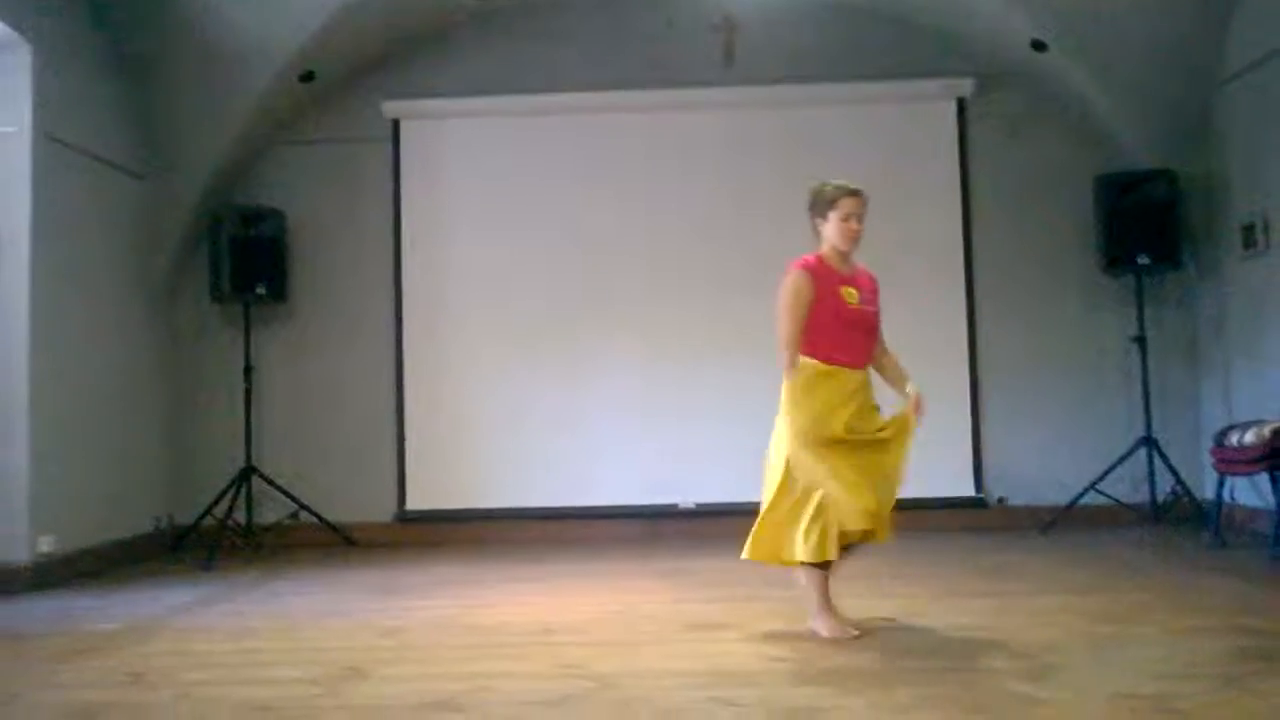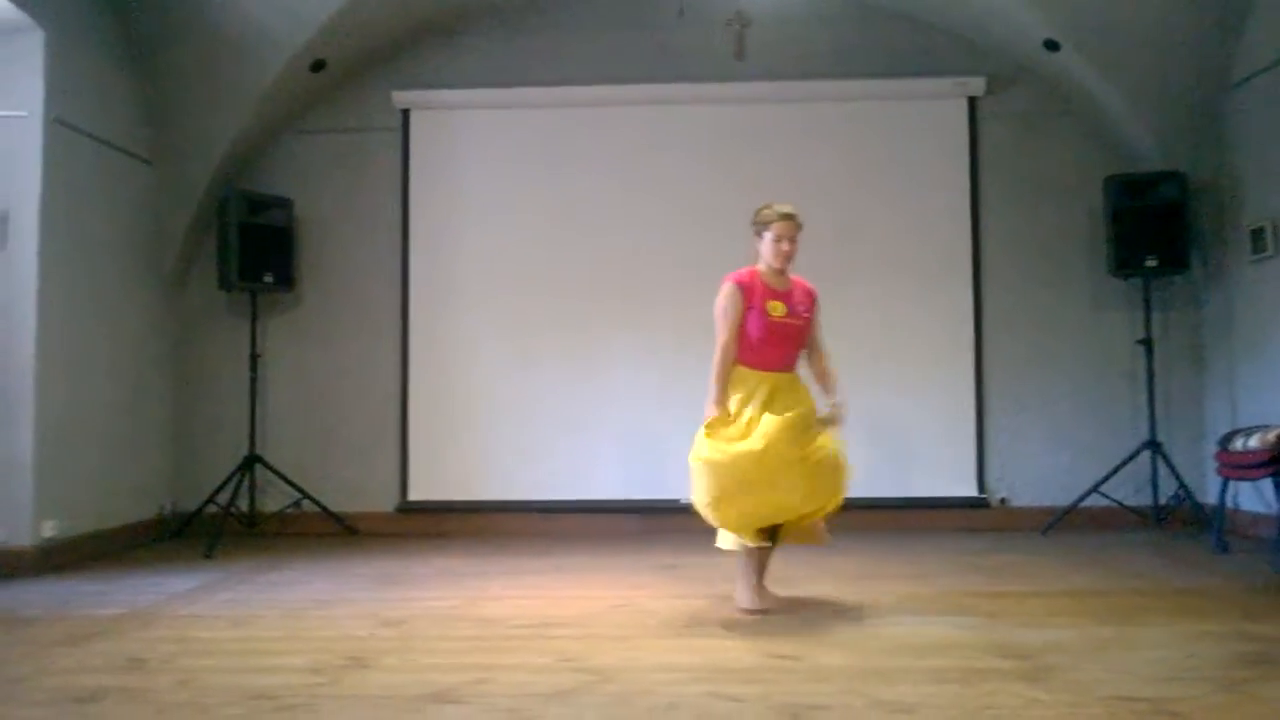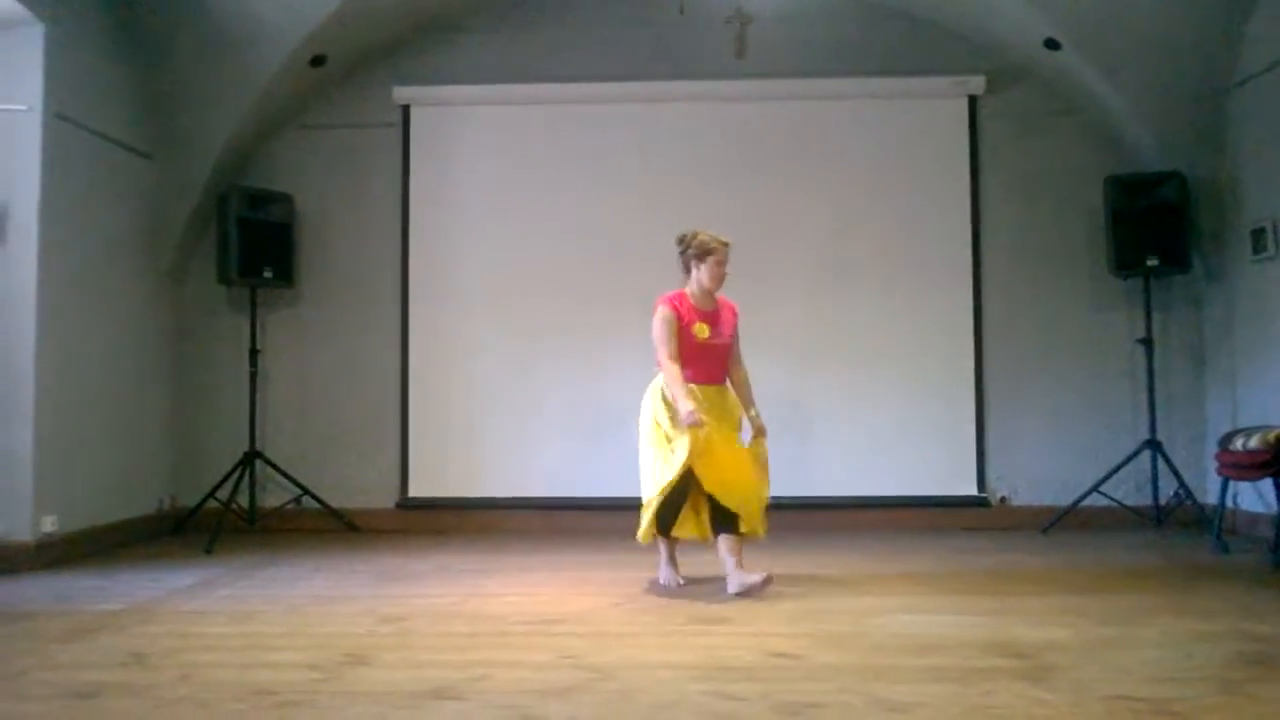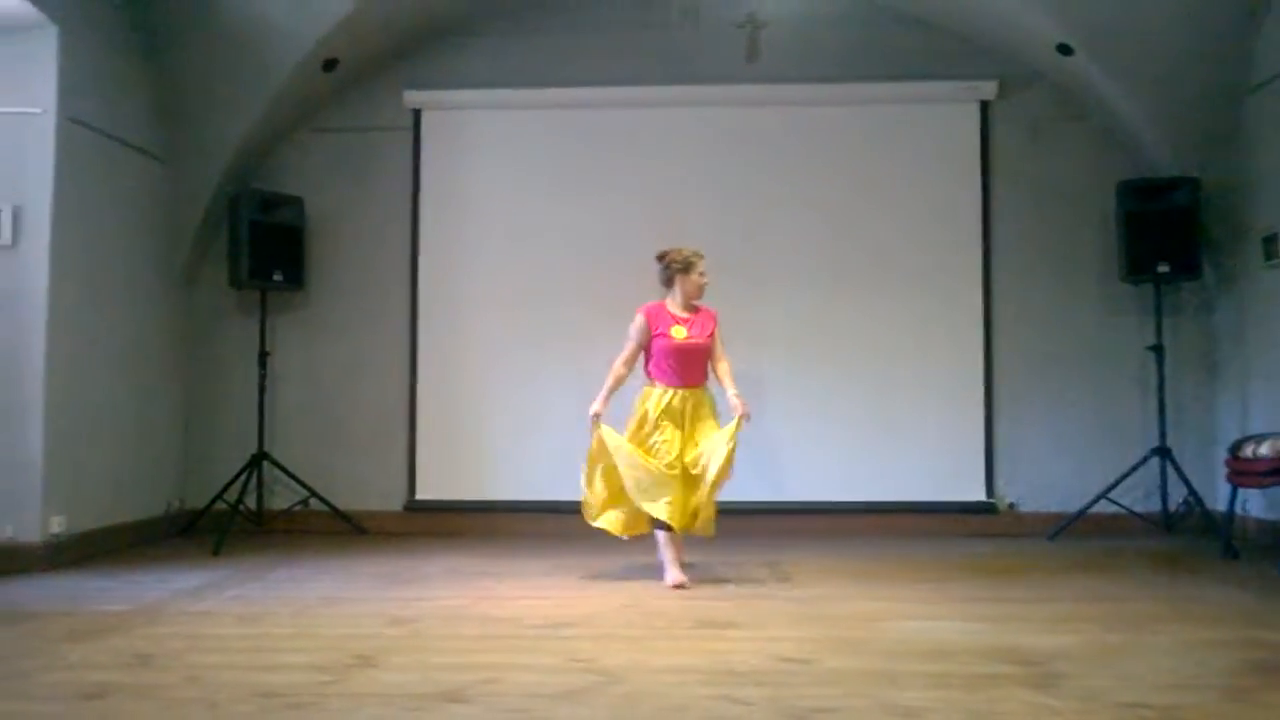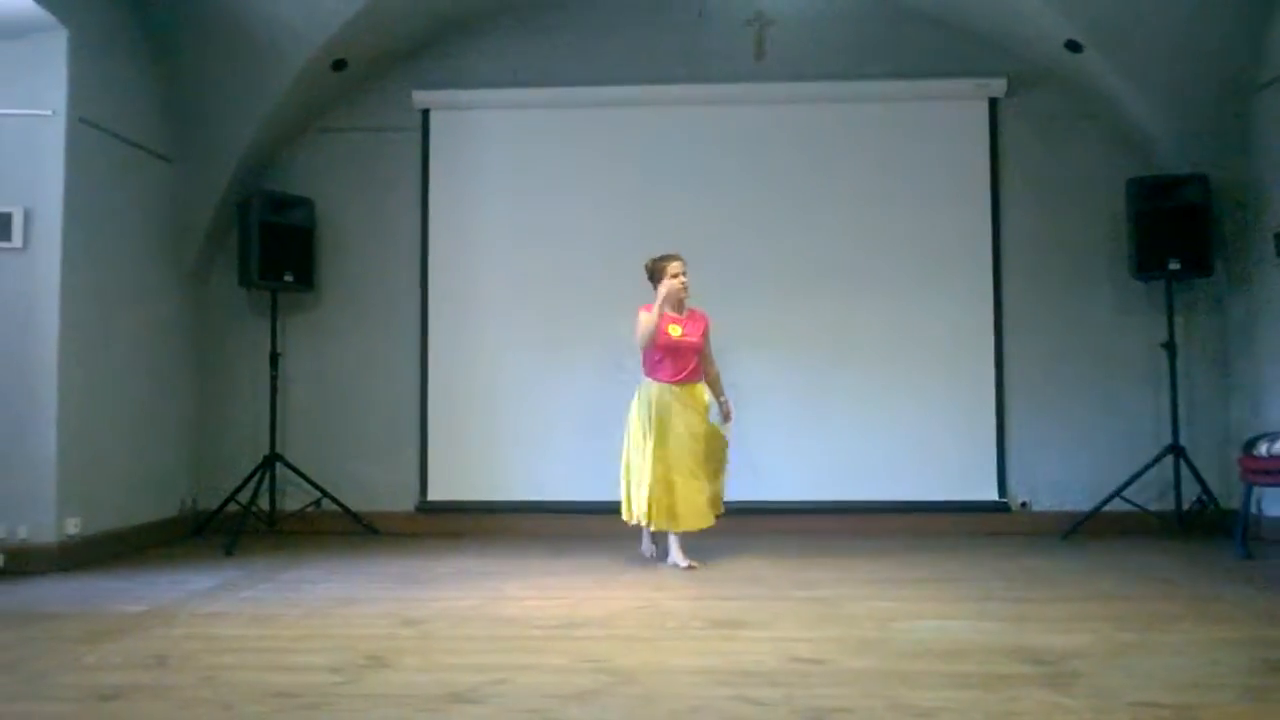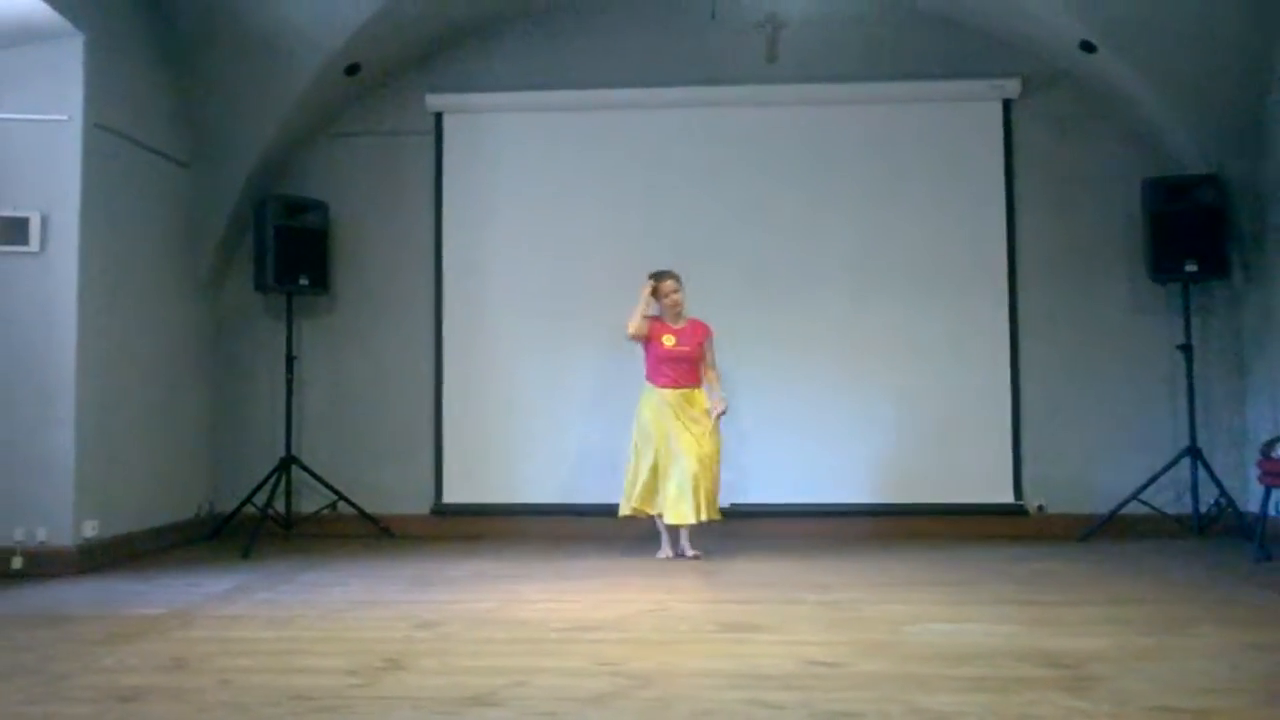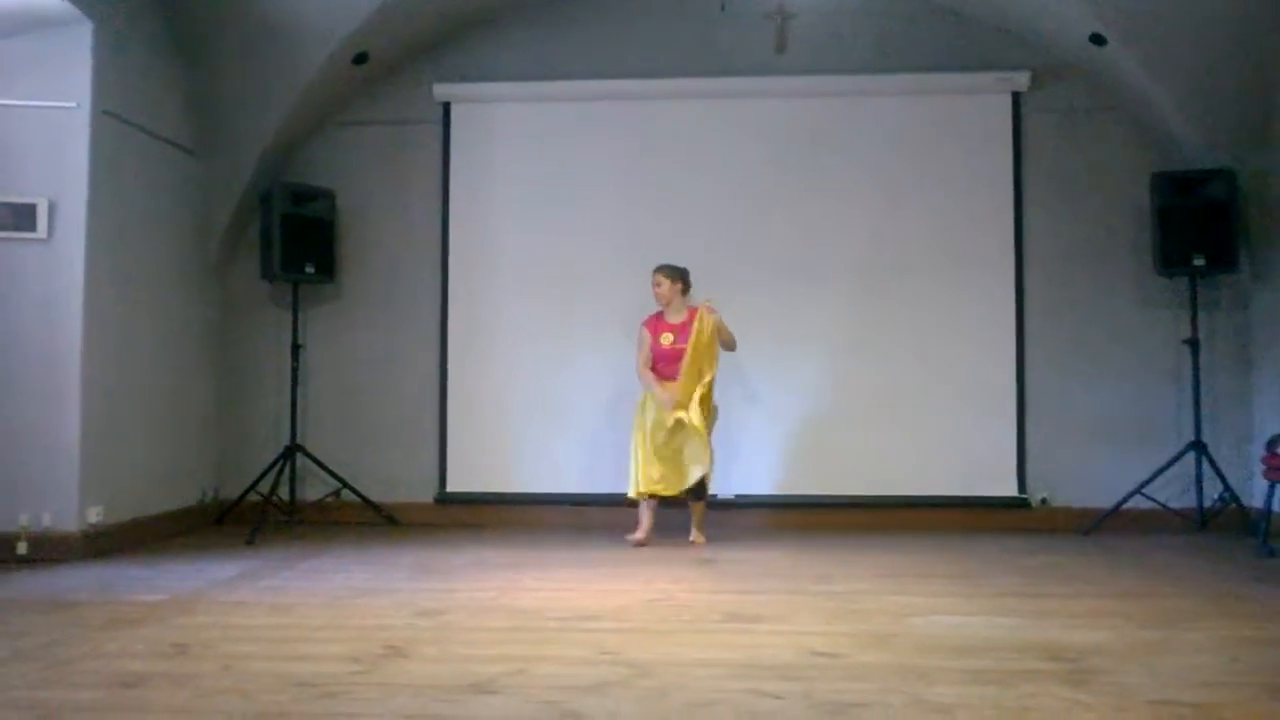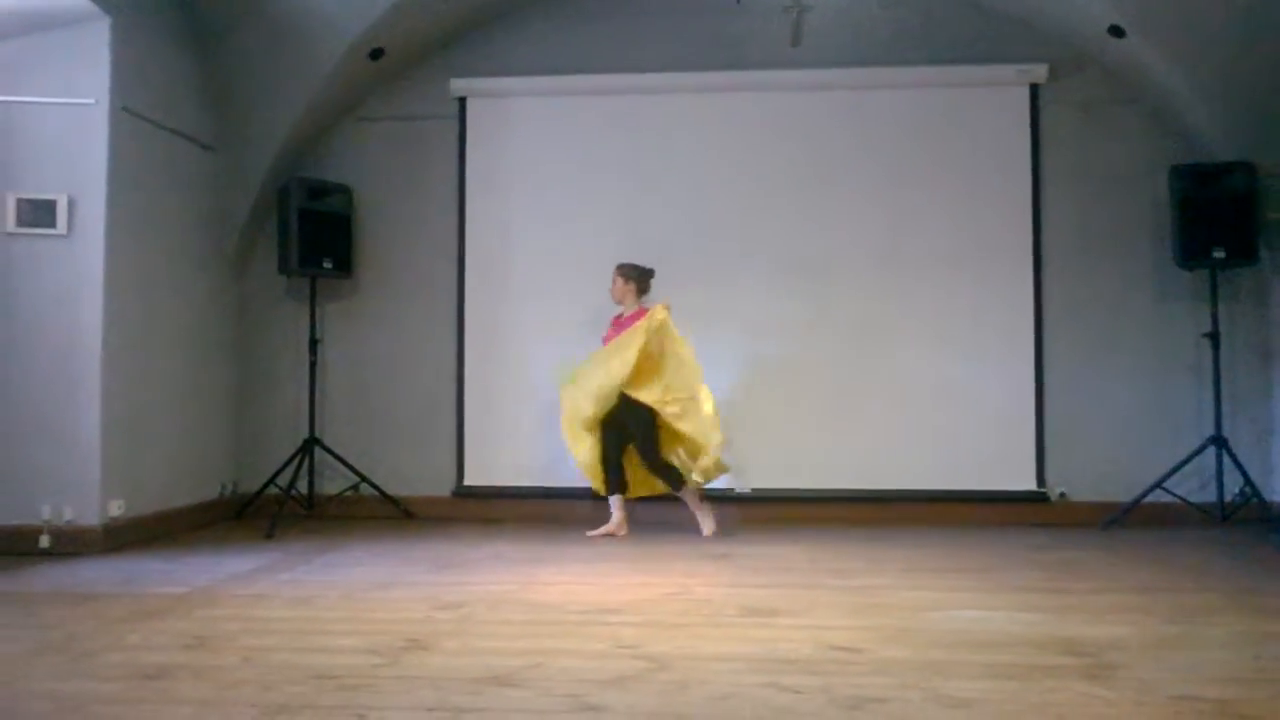
dt=0.5s
person 1, frame 1
left shoulder: (867, 281)
right shoulder: (805, 273)
left elbow: (876, 347)
right elbow: (789, 340)
left wrist: (905, 388)
right wrist: (794, 401)
left hip: (857, 396)
right hip: (812, 393)
left knee: (856, 496)
right knee: (818, 495)
left ankle: (812, 578)
right ankle: (819, 609)
person 1, frame 2
left shoulder: (805, 294)
right shoulder: (738, 286)
left elbow: (814, 352)
right elbow: (724, 347)
left wrist: (832, 399)
right wrist: (716, 402)
left hip: (788, 395)
right hip: (745, 393)
left knee: (780, 487)
right knee: (751, 484)
left ankle: (754, 581)
right ankle: (748, 584)
person 1, frame 3
left shoulder: (728, 311)
right shoulder: (670, 308)
left elbow: (735, 365)
right elbow: (669, 363)
left wrist: (752, 412)
right wrist: (686, 404)
left hip: (717, 405)
right hip: (674, 403)
left knee: (728, 482)
right knee: (676, 483)
left ankle: (736, 571)
right ankle: (667, 564)
person 1, frame 4
left shoulder: (708, 317)
right shoulder: (649, 315)
left elbow: (719, 361)
right elbow: (625, 362)
left wrist: (733, 394)
right wrist: (602, 399)
left hip: (697, 407)
right hip: (660, 405)
left knee: (692, 480)
right knee: (662, 480)
left ankle: (671, 551)
right ankle: (671, 565)
person 1, frame 5
left shoulder: (700, 320)
right shoulder: (648, 313)
left elbow: (707, 363)
right elbow: (643, 340)
left wrist: (722, 398)
right wrist: (660, 299)
left hip: (690, 401)
right hip: (656, 400)
left knee: (685, 471)
right knee: (654, 469)
left ankle: (675, 550)
right ankle: (647, 536)
person 1, frame 6
left shoulder: (701, 329)
right shoulder: (650, 326)
left elbow: (709, 369)
right elbow: (631, 332)
left wrist: (717, 396)
right wrist: (643, 297)
left hip: (691, 404)
right hip: (657, 405)
left knee: (692, 466)
right knee: (659, 468)
left ankle: (685, 539)
right ankle: (666, 541)
person 1, frame 7
left shoulder: (702, 317)
right shoulder: (651, 325)
left elbow: (731, 346)
right elbow: (642, 367)
left wrist: (716, 322)
right wrist: (661, 393)
left hip: (694, 399)
right hip: (660, 400)
left knee: (694, 462)
right knee: (652, 459)
left ankle: (696, 528)
right ankle: (644, 527)
person 1, frame 8
left shoulder: (645, 319)
right shoulder: (616, 321)
left hip: (638, 399)
right hip: (616, 399)
left knee: (651, 459)
right knee: (610, 457)
left ankle: (702, 510)
right ankle: (617, 521)
